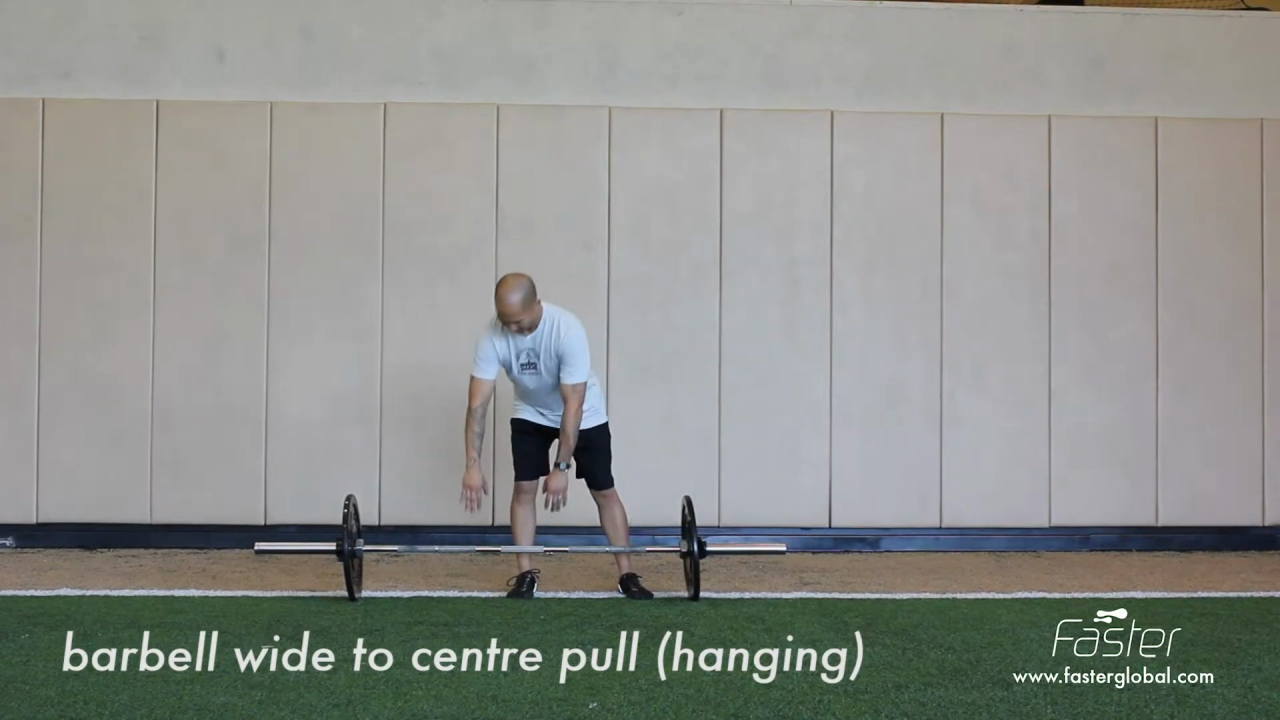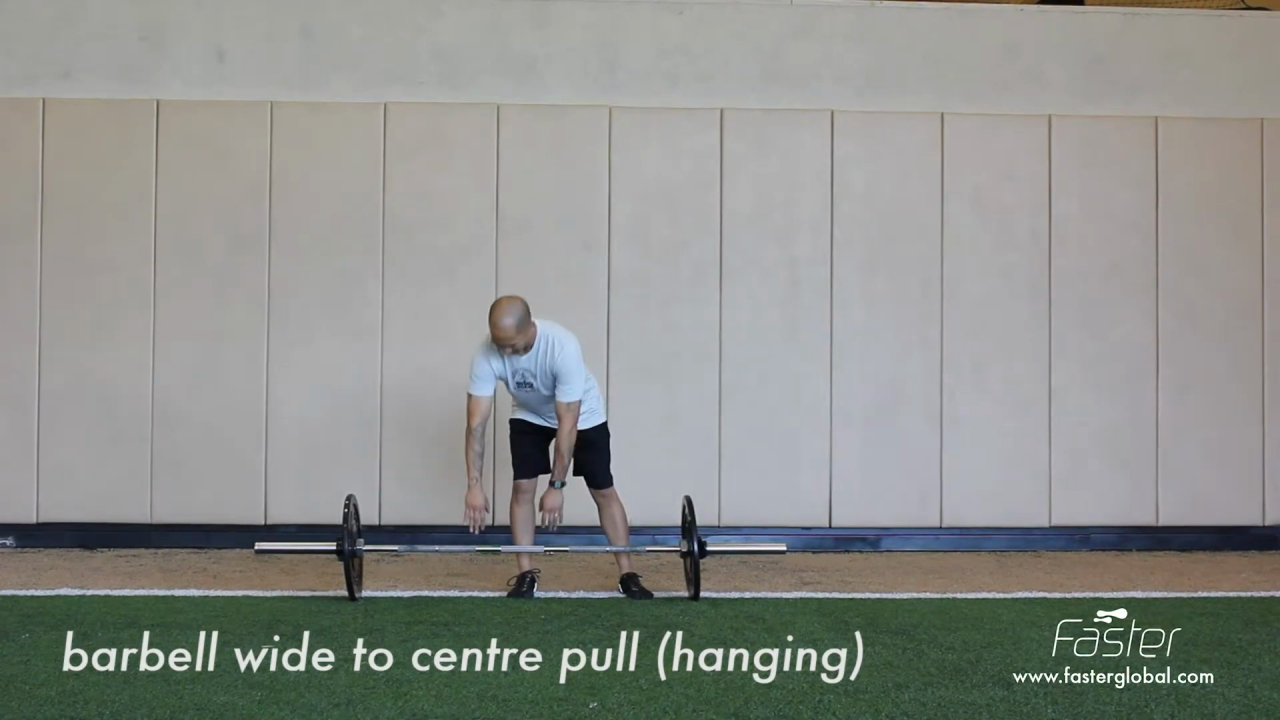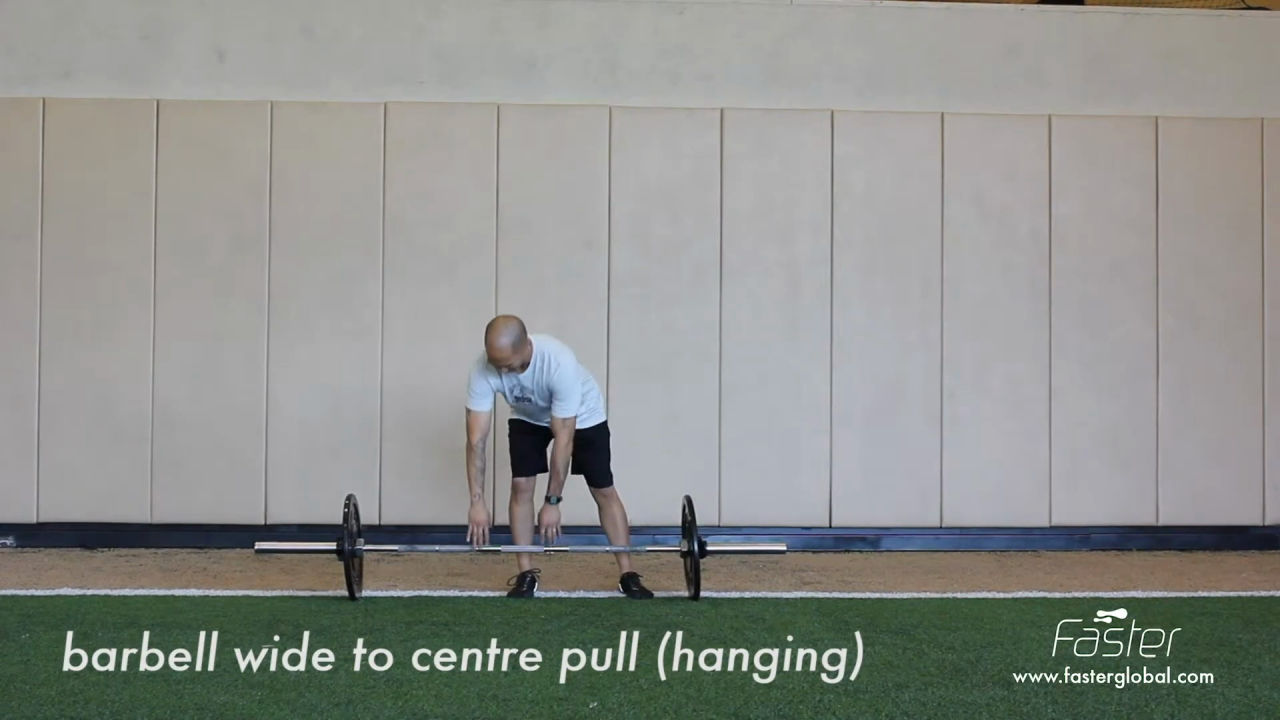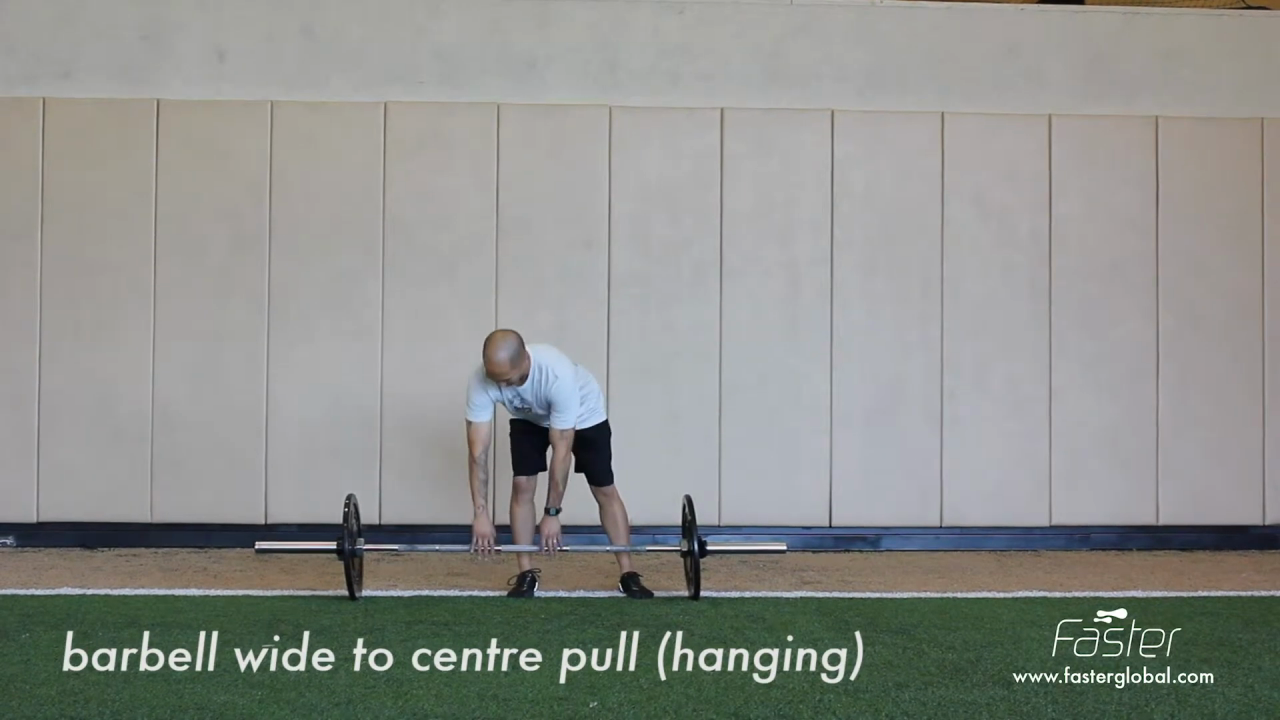
dt=0.2s
person 1, frame 1
left shoulder: (568, 329)
right shoulder: (493, 336)
left elbow: (573, 404)
right elbow: (478, 403)
left wrist: (561, 468)
right wrist: (473, 465)
left hip: (584, 415)
right hip: (530, 413)
left knee: (604, 490)
right knee: (524, 487)
left ankle: (627, 574)
right ankle: (526, 574)
person 1, frame 2
left shoulder: (562, 346)
right shoulder: (487, 354)
left elbow: (568, 422)
right elbow: (476, 422)
left wrist: (557, 486)
right wrist: (474, 485)
left hip: (583, 415)
right hip: (529, 415)
left knee: (603, 490)
right knee: (523, 486)
left ankle: (627, 574)
right ankle: (526, 574)
person 1, frame 3
left shoulder: (559, 362)
right shoulder: (483, 370)
left elbow: (564, 438)
right elbow: (476, 439)
left wrist: (553, 501)
right wrist: (477, 501)
left hip: (583, 414)
right hip: (528, 417)
left knee: (603, 489)
right knee: (521, 485)
left ankle: (627, 574)
right ankle: (526, 574)
person 1, frame 4
left shoulder: (559, 373)
right shoulder: (481, 381)
left elbow: (562, 450)
right elbow: (478, 451)
left wrist: (552, 513)
right wrist: (481, 513)
left hip: (584, 414)
right hip: (528, 418)
left knee: (604, 489)
right knee: (522, 485)
left ankle: (628, 574)
right ankle: (526, 574)
